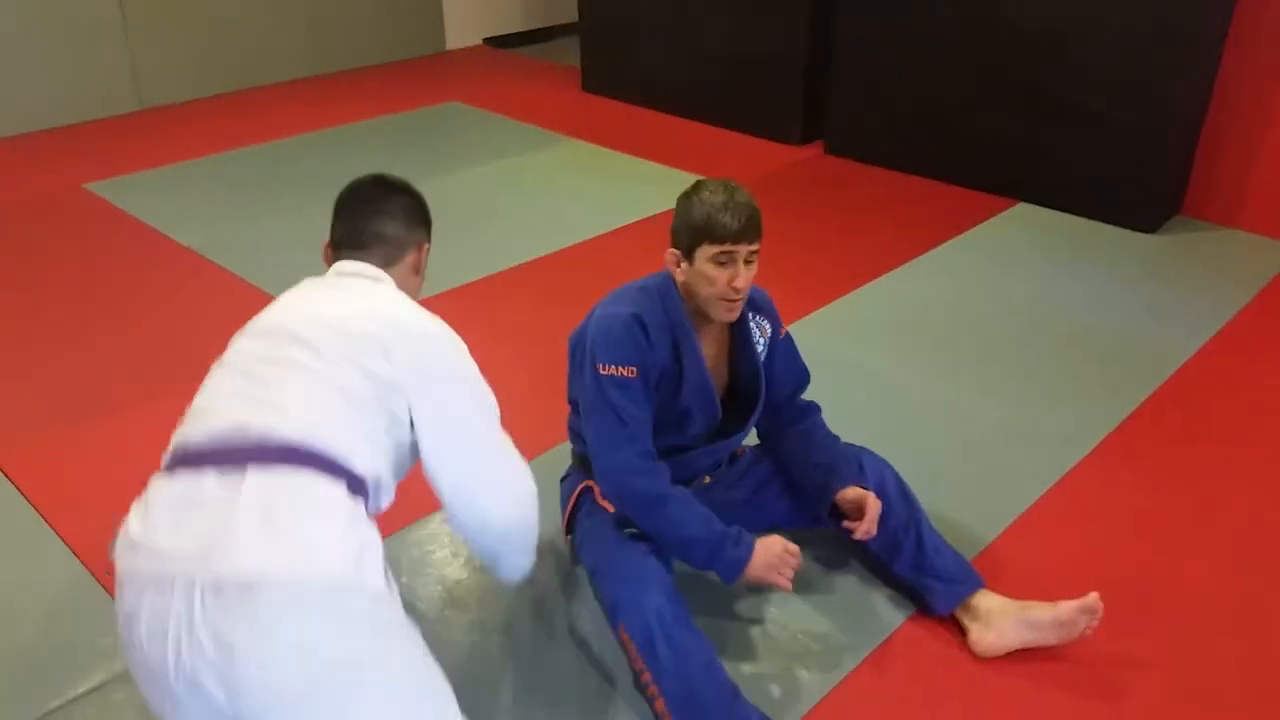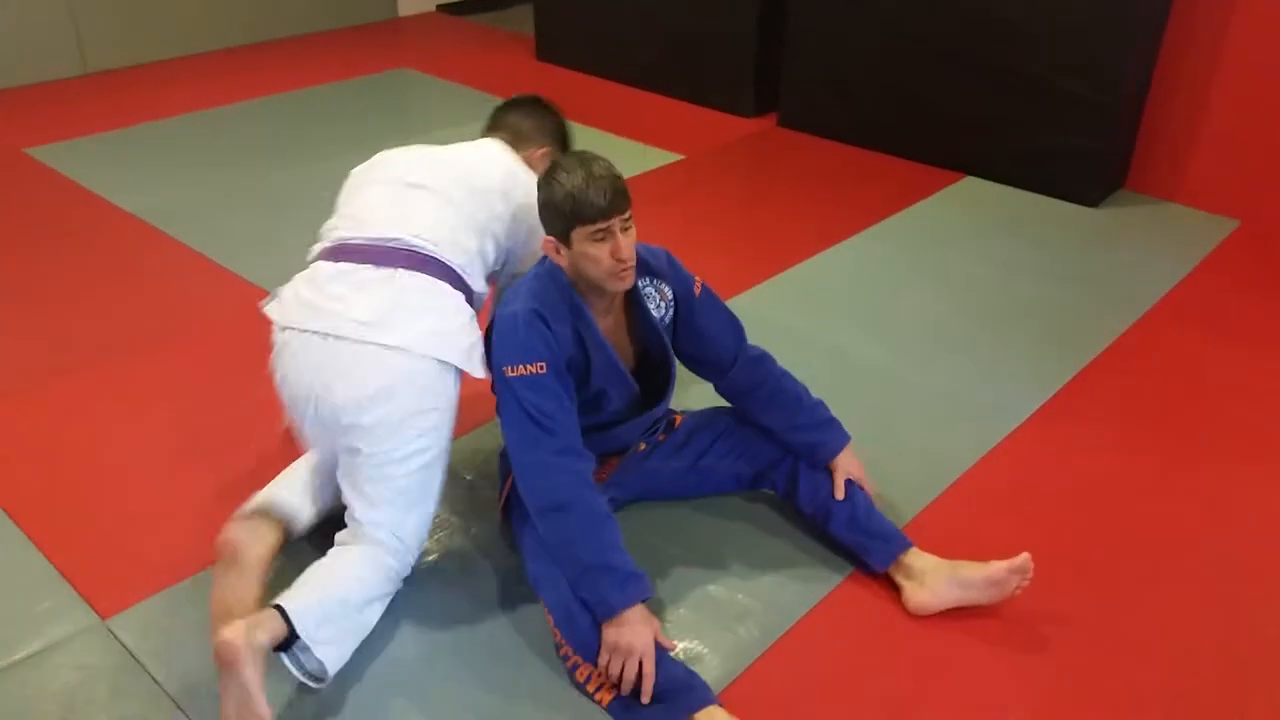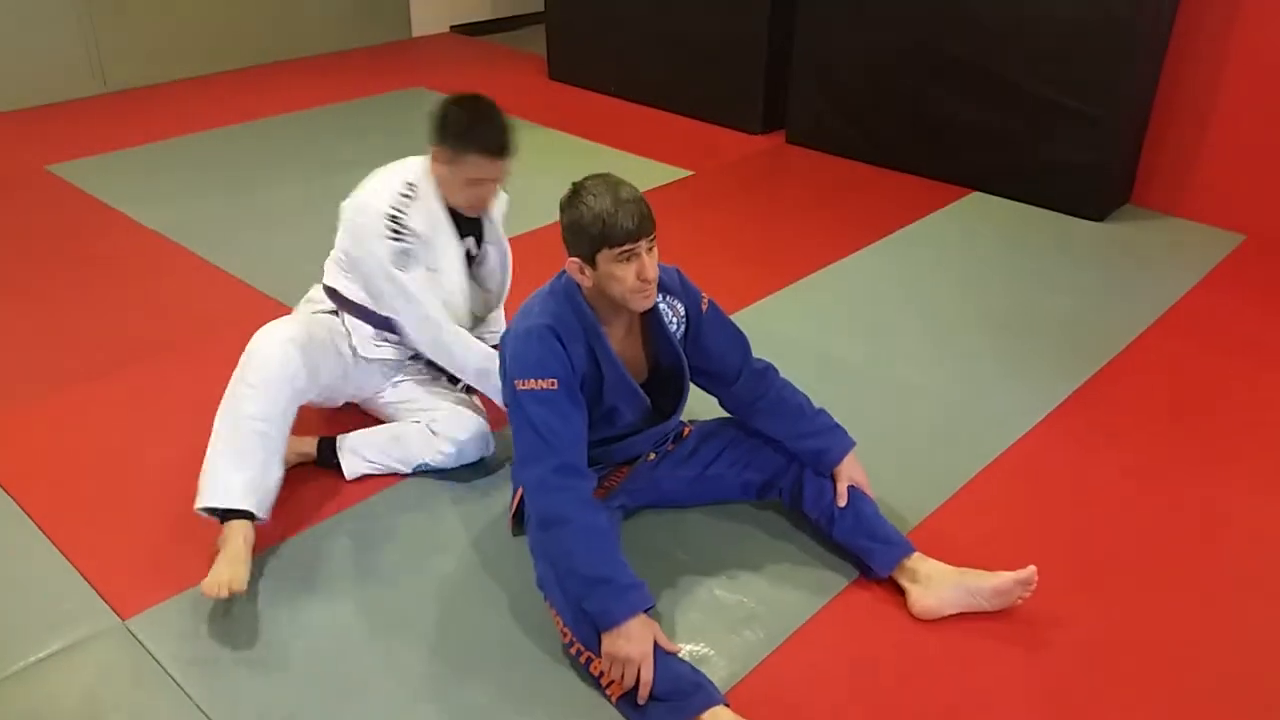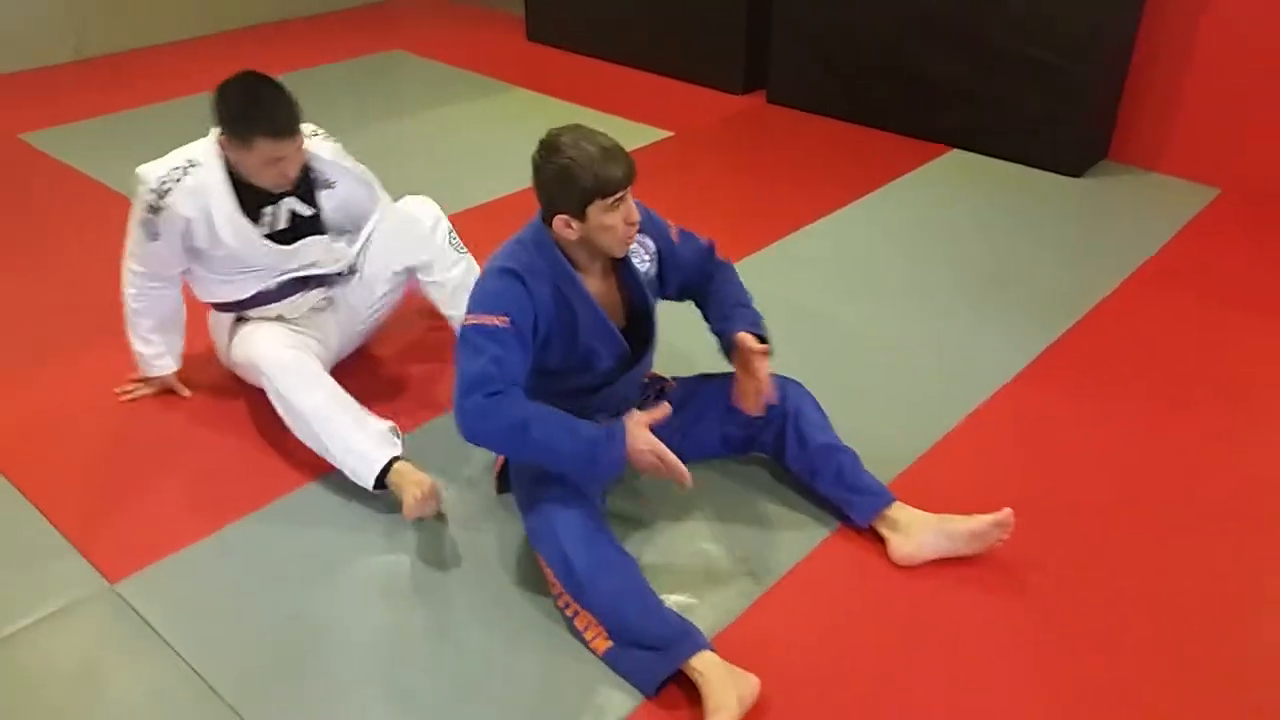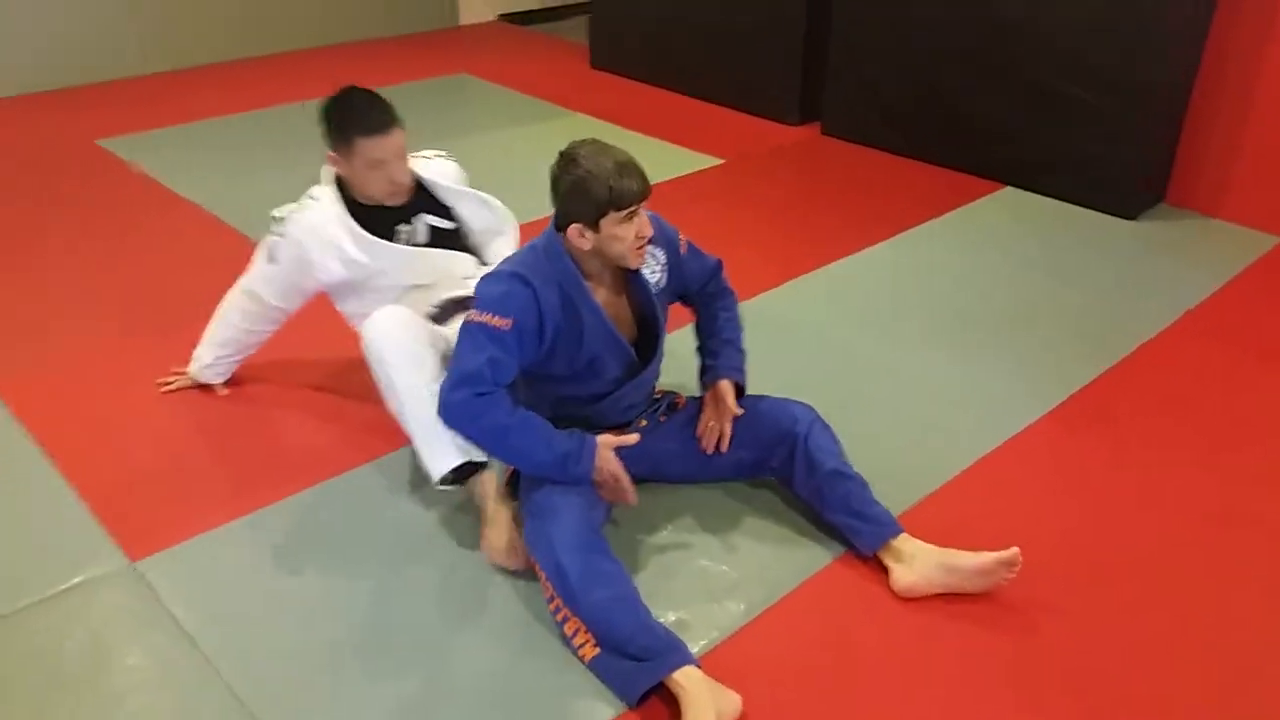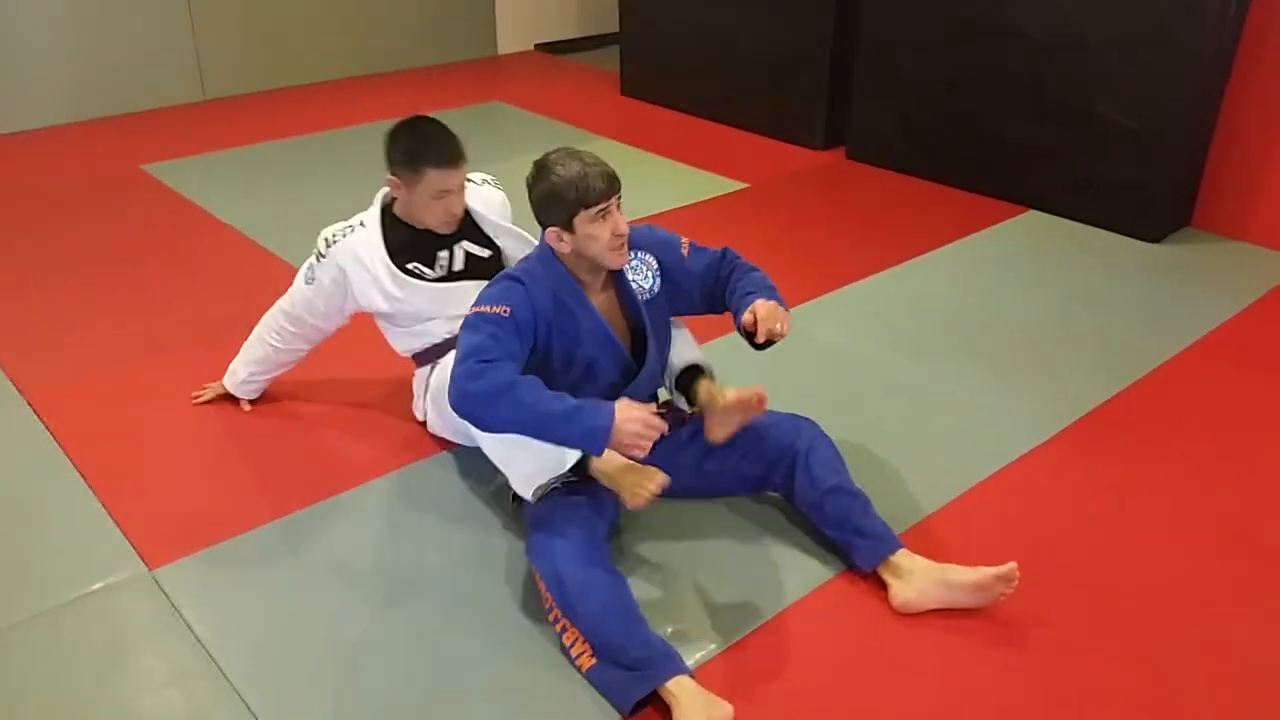
dt=0.7s
person 1, frame 1
left shoulder: (754, 312)
right shoulder: (622, 331)
left elbow: (787, 418)
right elbow: (630, 478)
left wrist: (837, 486)
right wrist: (737, 553)
left hip: (712, 474)
right hip: (623, 498)
left knee: (863, 476)
right knee: (645, 600)
left ankle: (978, 610)
person 1, frame 2
left shoulder: (655, 271)
right shoulder: (527, 326)
left elbow: (739, 365)
right elbow: (558, 479)
left wrist: (830, 442)
right wrist: (621, 601)
left hip: (646, 441)
right hip: (561, 474)
left knee: (790, 445)
right knee: (578, 585)
left ankle: (913, 569)
person 1, frame 3
left shoulder: (668, 291)
right shoulder: (539, 341)
left elbow: (745, 381)
right elbow: (558, 490)
left wrist: (834, 448)
right wrist: (620, 610)
left hip: (656, 450)
right hip: (576, 481)
left knee: (795, 454)
right knee: (583, 588)
left ankle: (918, 574)
person 1, frame 4
left shoulder: (638, 232)
right shoulder: (510, 286)
left elbow: (708, 271)
right elbow: (482, 411)
left wrist: (741, 334)
right wrist: (610, 444)
left hip: (635, 408)
right hip: (561, 440)
left knee: (776, 401)
right knee: (566, 533)
left ankle: (898, 522)
right ankle: (709, 672)
person 1, frame 5
left shoulder: (653, 244)
right shoulder: (519, 290)
left elbow: (712, 290)
right elbow: (466, 401)
left wrist: (723, 375)
right wrist: (577, 458)
left hip: (644, 421)
right hip: (567, 453)
left knee: (790, 425)
right knee: (563, 538)
left ankle: (902, 553)
person 1, frame 6
left shoulder: (646, 249)
right shoulder: (519, 297)
left elbow: (726, 269)
right elbow: (474, 387)
left wrist: (760, 302)
right wrist: (597, 424)
left hip: (649, 433)
left knee: (792, 438)
right knee: (561, 551)
left ankle: (901, 569)
person 2, frame 1
left shoulder: (279, 316)
right shoulder: (420, 334)
right elbow: (497, 503)
right wrist: (517, 560)
left hip: (155, 574)
right hip: (297, 586)
person 2, frame 2
left shoulder: (385, 163)
right shoulder: (526, 192)
left hip: (304, 331)
right hip: (406, 353)
left knee: (339, 455)
right knee: (384, 548)
left ankle: (264, 525)
right ankle: (260, 635)
person 2, frame 3
left shoulder: (484, 196)
right shoulder: (392, 205)
left elbow: (485, 285)
right elbow: (429, 330)
left wrist: (499, 344)
left hip: (411, 362)
right hip: (342, 335)
left knee: (468, 436)
right knee: (277, 351)
left ankle: (307, 452)
right ankle: (236, 531)
person 2, frame 4
left shoulder: (316, 151)
right shoulder: (176, 191)
left elbow: (376, 217)
right elbow: (150, 280)
left wrist: (410, 273)
right wrist: (158, 363)
left hip: (342, 296)
right hip: (263, 326)
left knee: (416, 215)
right knee: (278, 361)
right ankle: (397, 473)
person 2, frame 5
left shoulder: (439, 172)
right shoulder: (310, 227)
left elbow: (495, 231)
right elbow: (257, 303)
right wrist: (207, 368)
right hip: (430, 346)
right knee: (389, 328)
right ankle: (487, 490)
person 2, frame 6
left shoulder: (484, 199)
right shoulder: (351, 251)
right elbow: (295, 319)
right wrist: (242, 381)
right hip: (456, 376)
right ankle: (604, 468)
